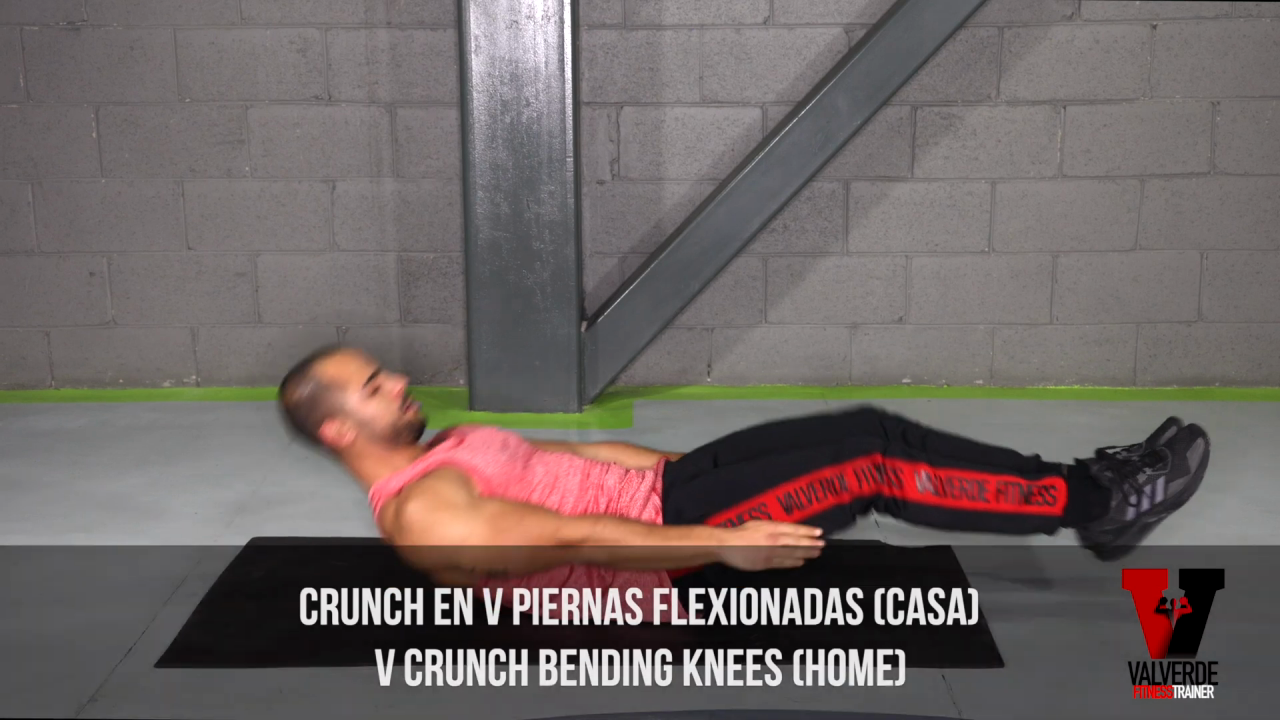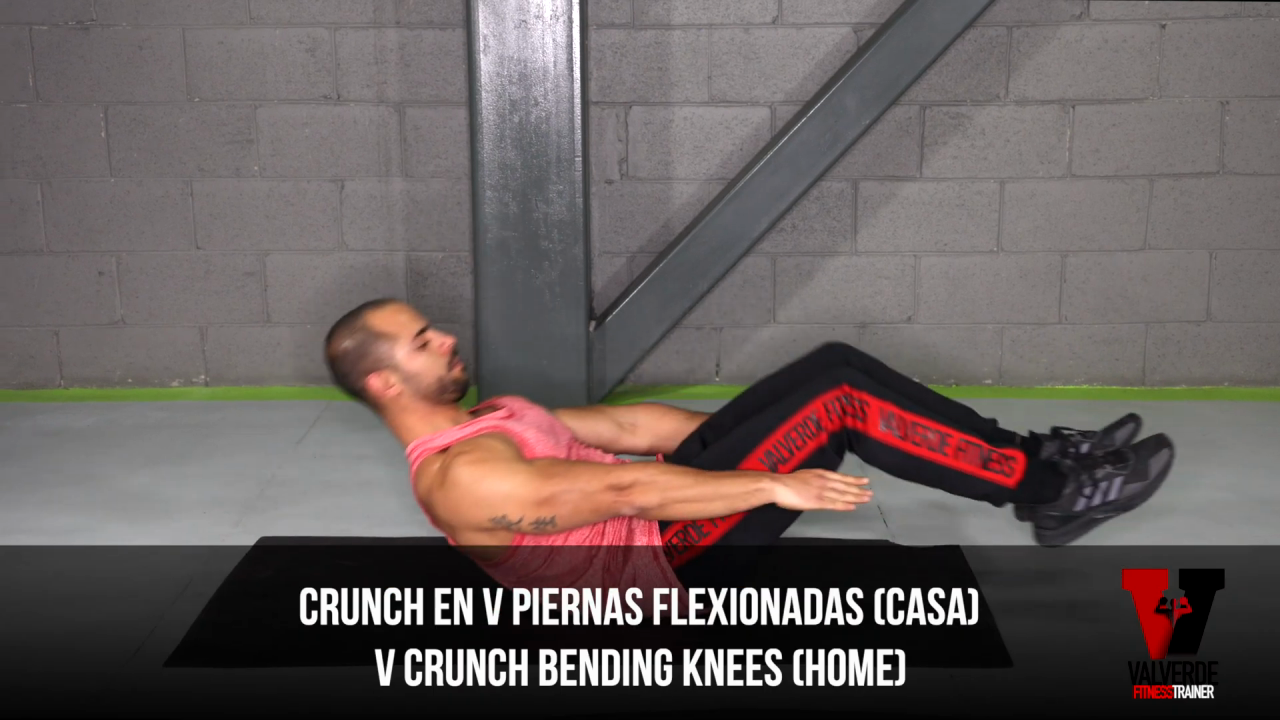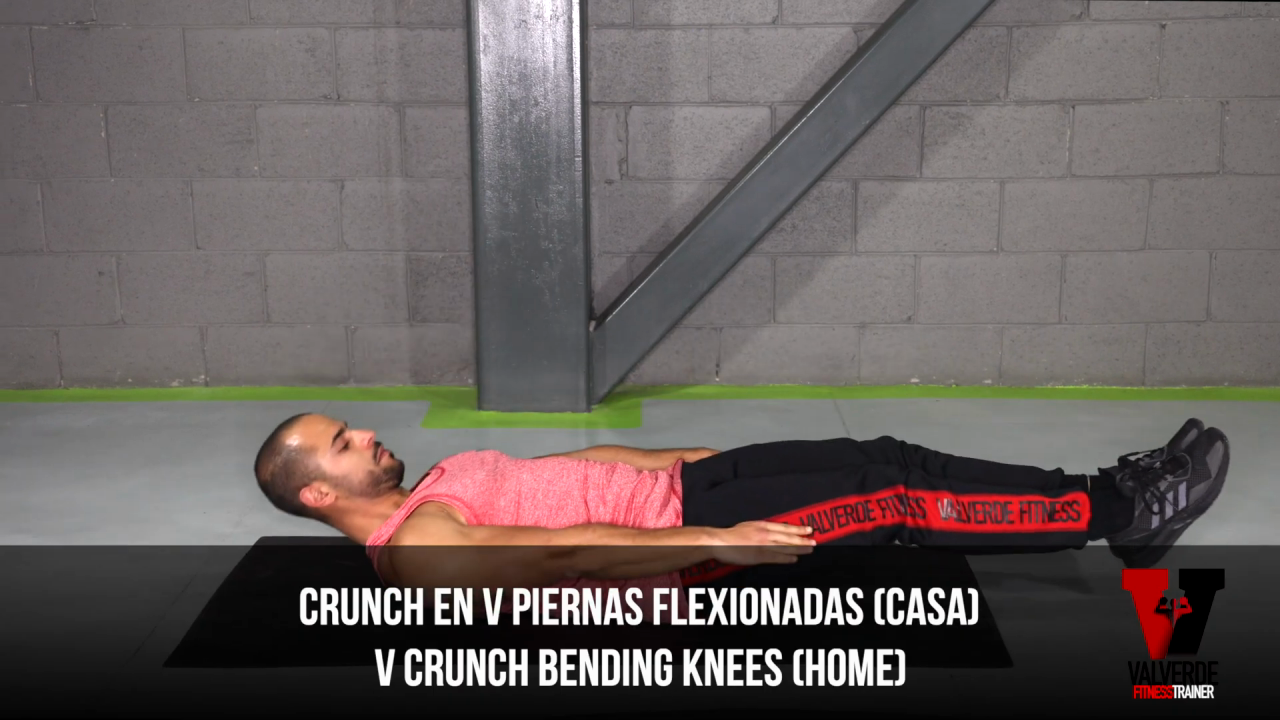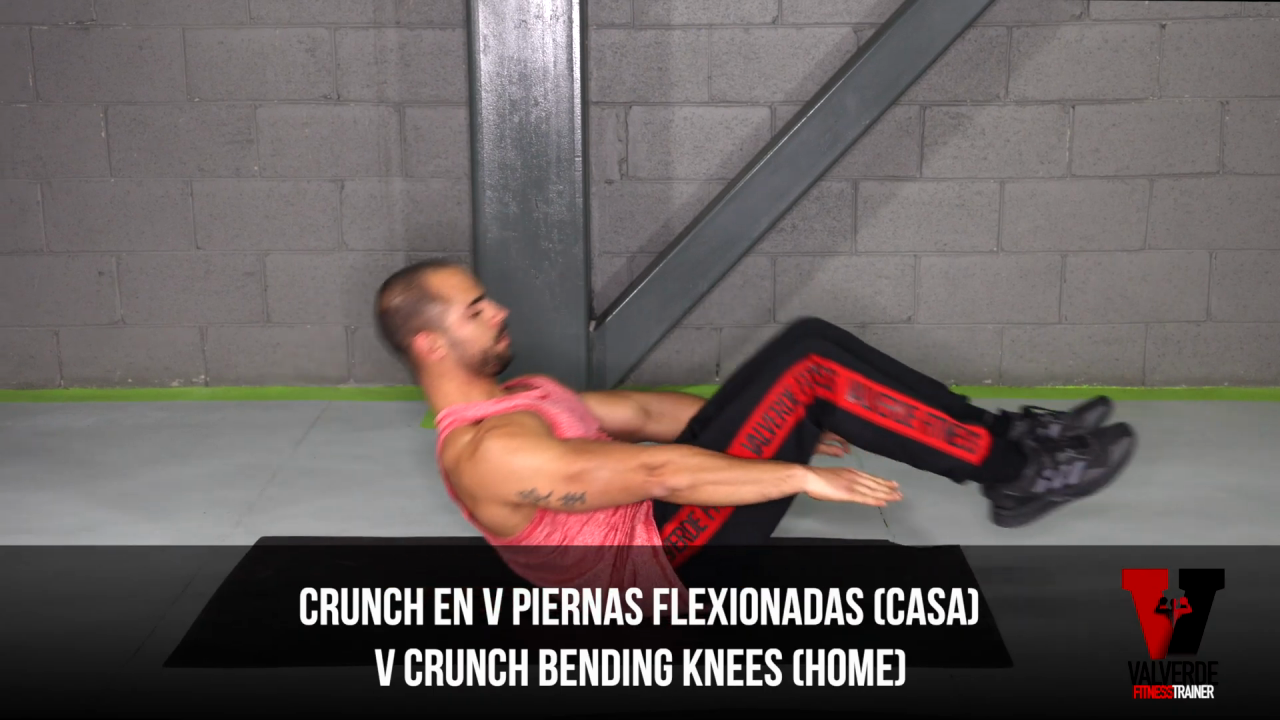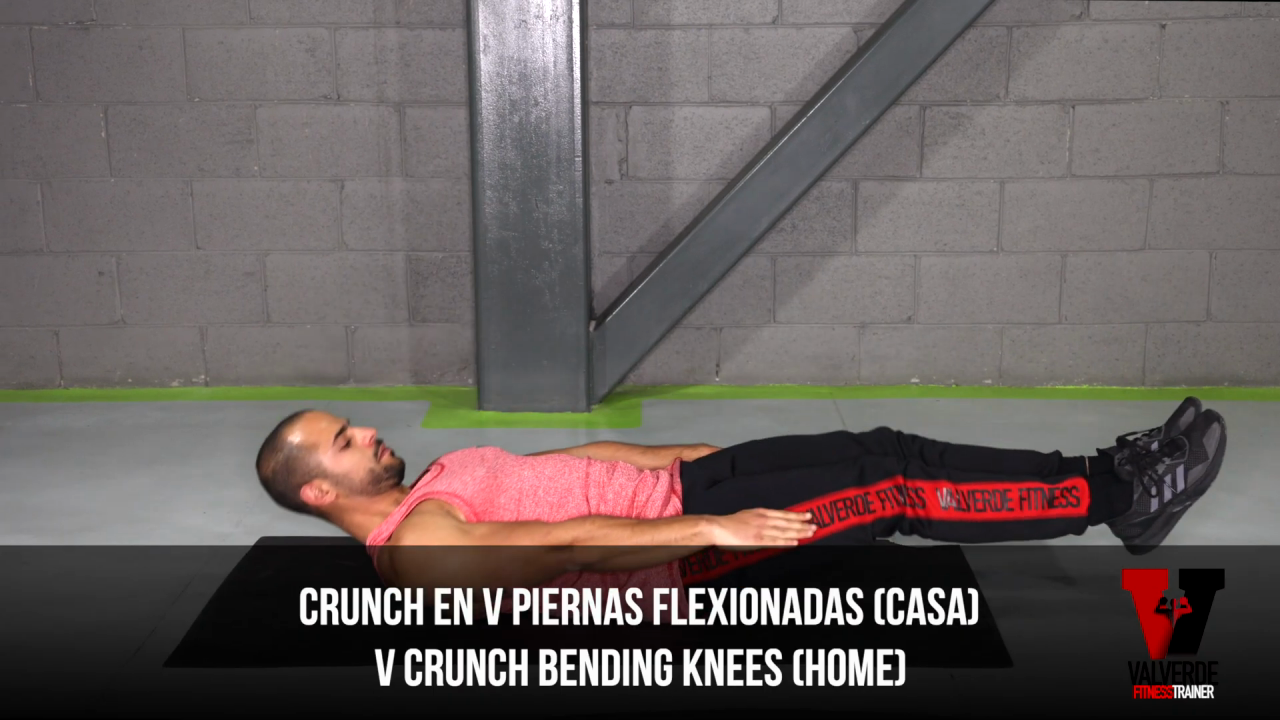
dt=1s
person 1, frame 1
left shoulder: (441, 455)
right shoulder: (419, 515)
right elbow: (568, 543)
left wrist: (689, 469)
right wrist: (725, 543)
left hip: (662, 494)
right hip: (660, 564)
left knee: (862, 431)
right knee: (869, 462)
left ankle: (1083, 483)
right ankle: (1093, 509)
person 1, frame 2
left shoulder: (480, 422)
right shoulder: (461, 480)
left elbow: (622, 425)
right elbow: (619, 493)
left wrist: (754, 429)
right wrist: (772, 484)
left hip: (663, 502)
right hip: (666, 553)
left knee: (834, 368)
right knee: (839, 400)
left ankle: (1038, 461)
right ankle: (1051, 490)
person 1, frame 3
left shoulder: (435, 491)
right shoulder: (412, 549)
right elbow: (567, 554)
left wrist: (682, 461)
right wrist: (717, 543)
left hip: (676, 484)
right hip: (677, 538)
left knee: (883, 458)
right knee: (893, 502)
left ankle: (1106, 496)
right ankle: (1119, 518)
person 1, frame 4
left shoulder: (507, 399)
right shoulder: (489, 455)
left elbow: (645, 411)
right elbow: (651, 472)
left wrist: (787, 425)
right wrist: (800, 476)
left hip: (666, 512)
right hip: (671, 553)
left knee: (809, 344)
right knee: (810, 366)
left ankle: (1006, 444)
right ankle: (1010, 467)
person 1, frame 5
left shoulder: (438, 484)
right shoulder: (416, 550)
left elbow: (575, 459)
right elbow: (568, 545)
left wrist: (687, 455)
right wrist: (711, 529)
left hip: (677, 483)
right hip: (674, 548)
left knee: (880, 452)
right knee: (892, 494)
left ankle: (1108, 476)
right ankle: (1119, 500)
